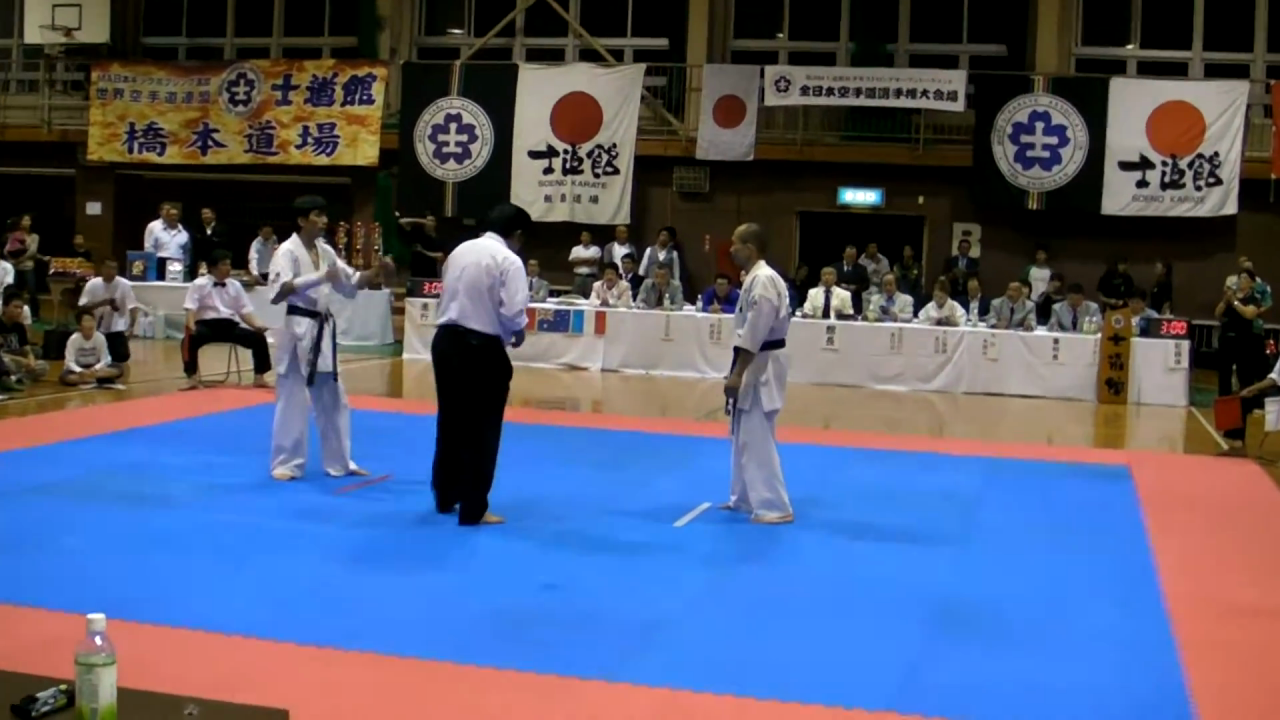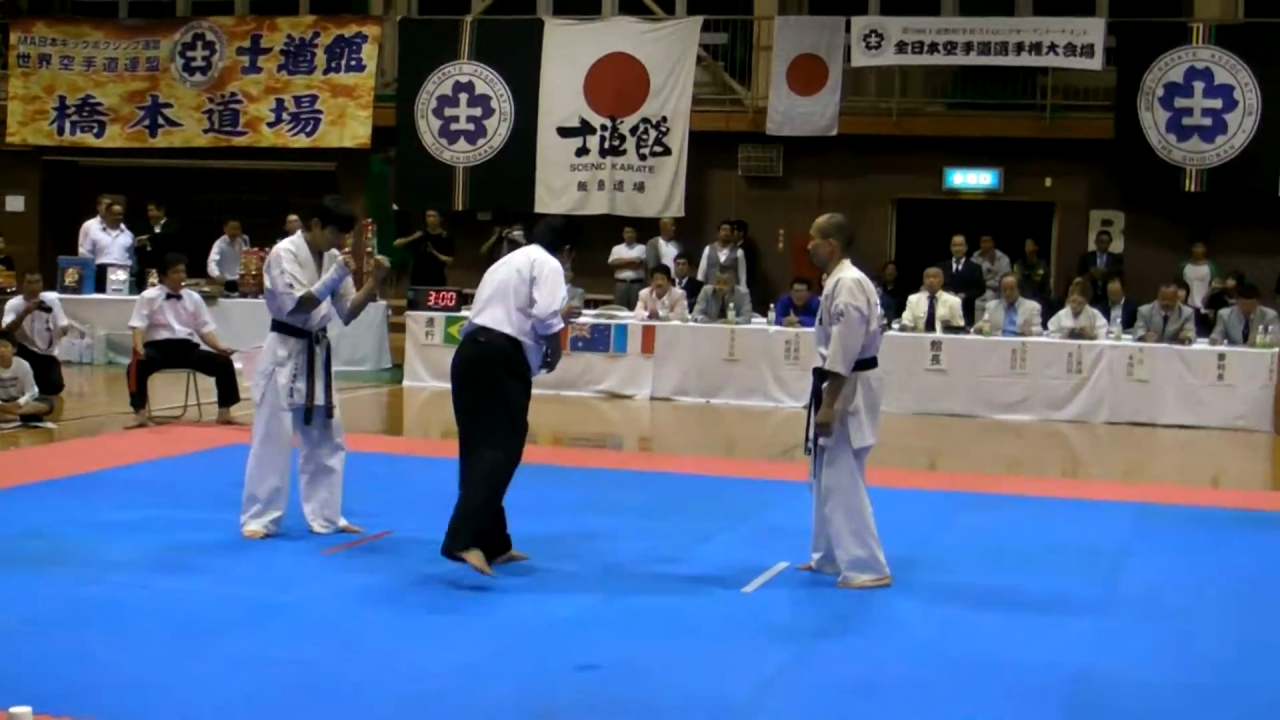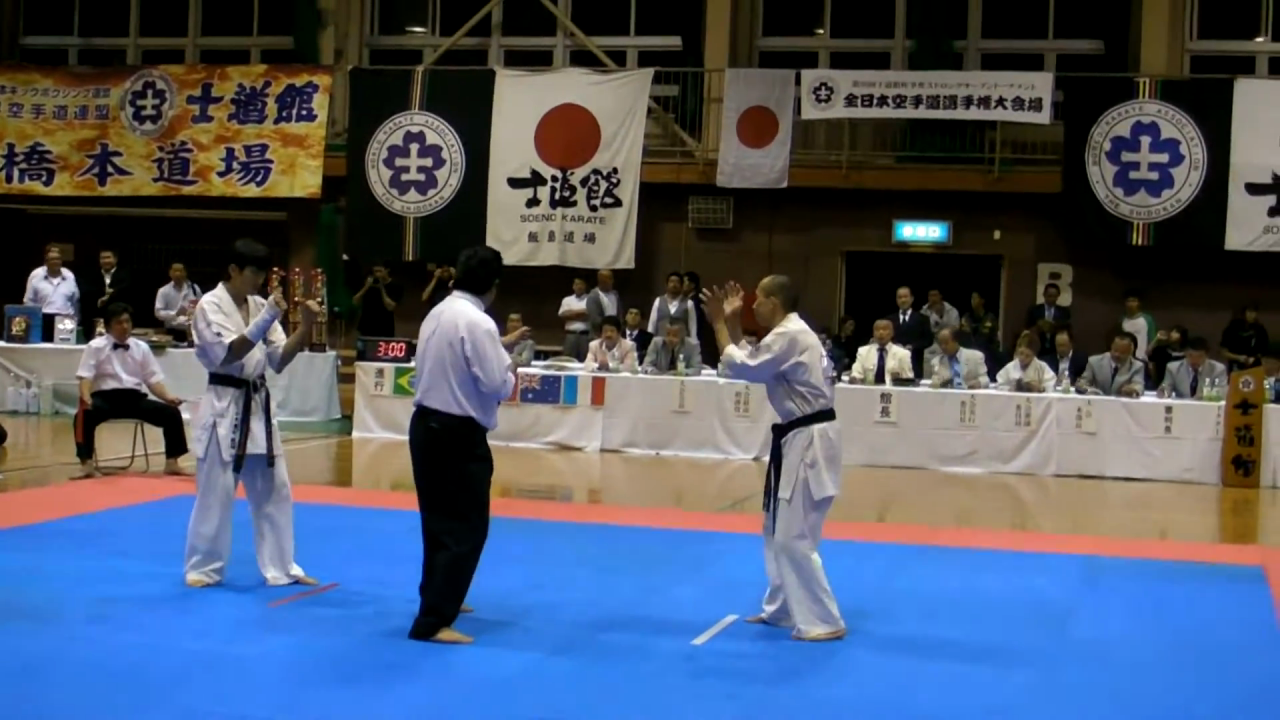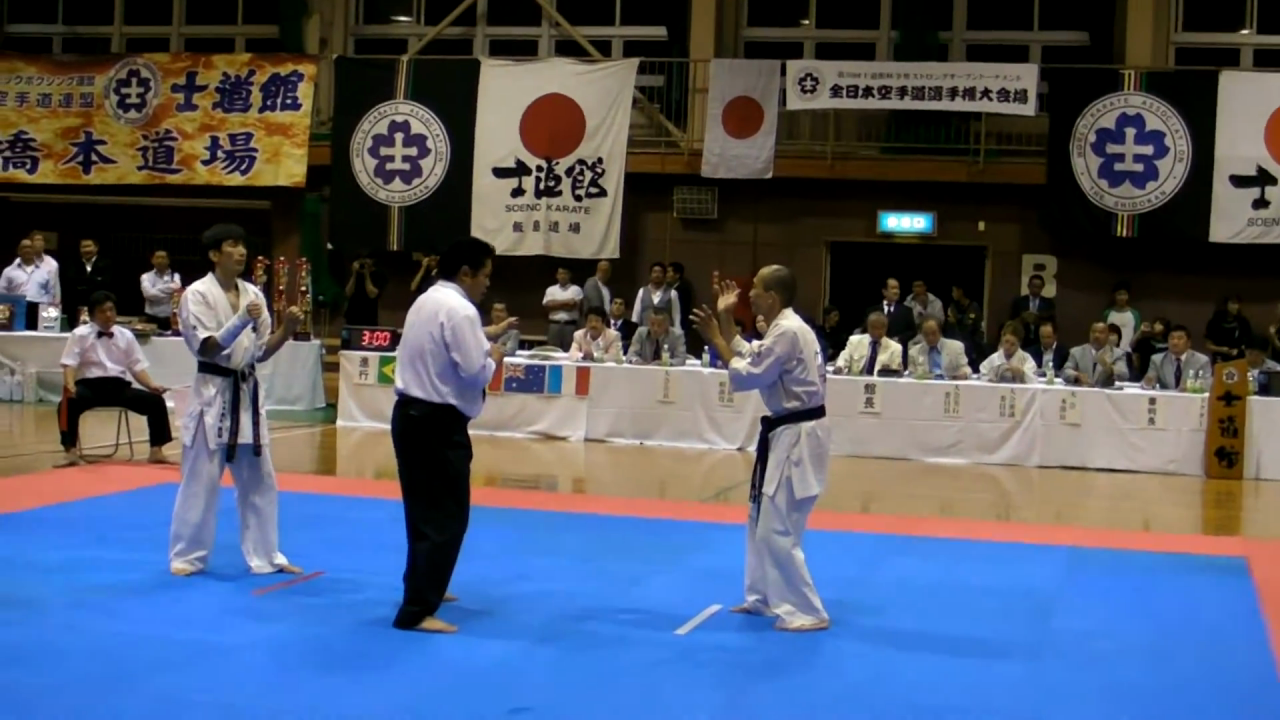
dt=1s
person 1, frame 1
left shoulder: (460, 251)
right shoulder: (508, 261)
right elbow: (512, 315)
right wrist: (518, 336)
left hip: (447, 342)
right hip: (481, 350)
left knee: (451, 425)
right knee: (481, 432)
left ankle: (447, 498)
right ankle: (473, 510)
person 1, frame 2
left shoulder: (509, 260)
right shoulder: (547, 263)
right elbow: (546, 318)
left wrist: (558, 318)
right wrist: (554, 352)
left hip: (473, 354)
right hip: (499, 359)
left knee: (483, 448)
right knee: (501, 449)
left ankle: (493, 543)
right ankle: (465, 539)
person 1, frame 3
left shoulder: (438, 313)
right shoulder: (477, 322)
right elbow: (497, 385)
left wrist: (500, 346)
right wrist: (511, 372)
left hip: (427, 426)
right hip: (456, 434)
left knee: (442, 522)
right knee: (464, 527)
left ankle: (439, 598)
right ankle: (431, 621)
person 1, frame 4
left shoulder: (425, 301)
right shoulder: (459, 309)
right elbow: (475, 371)
left wrist: (482, 341)
right wrist: (494, 358)
left hip: (411, 414)
right hip: (437, 423)
left knee: (427, 510)
right knee: (445, 516)
left ankle: (423, 587)
right ankle: (416, 610)
person 2, frame 1
left shoulder: (762, 279)
right shoulder: (757, 277)
left elbow: (755, 334)
left wrist: (737, 373)
left hip: (759, 365)
right hip: (755, 364)
left knee: (757, 437)
right knee: (744, 435)
right ankle: (745, 498)
person 2, frame 2
left shoulder: (848, 283)
right shoulder: (840, 281)
left elbow: (844, 353)
left wrist: (828, 406)
left hip: (848, 390)
right hip: (841, 388)
left knee: (844, 481)
right knee: (827, 479)
left ankle: (867, 568)
right ankle: (829, 556)
person 2, frame 3
left shoulder: (789, 336)
right shoulder: (791, 334)
left elbow: (739, 367)
right elbow: (752, 363)
left wrist: (719, 324)
right wrist: (731, 323)
left hip: (810, 442)
right hip: (800, 440)
left knee: (794, 537)
right knee: (777, 531)
left ankle: (823, 622)
right ankle: (781, 609)
person 2, frame 4
left shoulder: (788, 332)
right shoulder: (785, 328)
left elbow: (745, 375)
right elbow: (748, 356)
left wrist: (715, 338)
right wrist: (725, 319)
left hip: (797, 436)
right hip: (787, 434)
left knee: (777, 530)
right knee: (762, 522)
left ankle: (807, 613)
right ankle: (764, 598)
person 3, frame 1
left shoulder: (325, 251)
right shoulder: (288, 251)
left elbow: (351, 282)
right elbow: (279, 291)
left wrist: (378, 271)
right wrist: (318, 277)
left hip: (324, 331)
right hip: (299, 331)
left knee: (334, 401)
right knee: (293, 402)
person 3, frame 2
left shoulder: (332, 258)
right shoulder: (284, 253)
left elbow: (347, 313)
right elbow: (296, 306)
left wrist: (375, 282)
right wrist: (335, 277)
left hip: (317, 353)
right hip: (285, 353)
left knee: (327, 442)
right knee: (273, 440)
left ankle: (326, 516)
right ankle: (259, 518)
person 3, frame 3
left shoulder: (260, 306)
right shoulder: (210, 305)
left elbow: (279, 360)
right elbow: (229, 352)
left wrist: (305, 326)
right wrist: (268, 318)
left hip: (258, 404)
right hip: (224, 406)
left knee: (274, 491)
right knee: (215, 493)
left ankle: (281, 567)
right ankle: (202, 568)
person 3, frame 4
left shoulder: (252, 294)
right shoulder: (197, 294)
left elbow: (261, 351)
right elbow: (205, 349)
left wrist: (287, 329)
right wrist: (241, 320)
left hip: (247, 392)
right hip: (213, 393)
left knee: (260, 480)
right knee: (200, 481)
left ankle: (266, 555)
right ankle: (186, 556)
